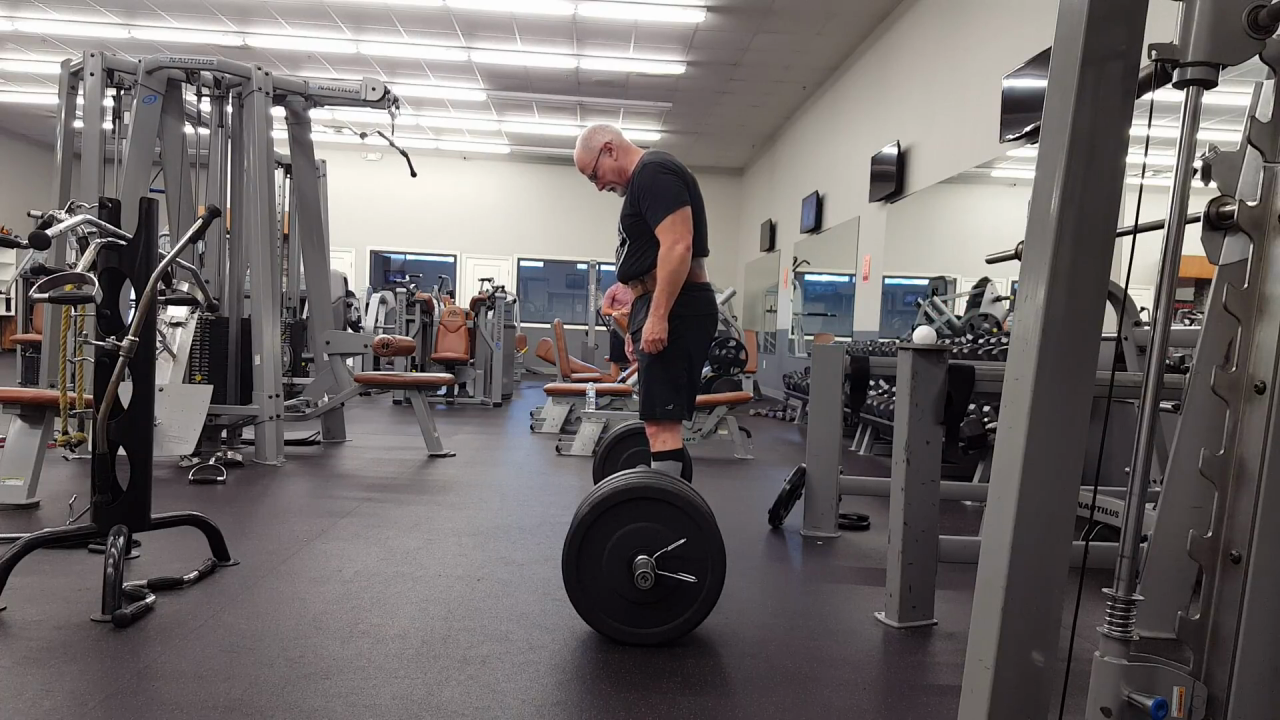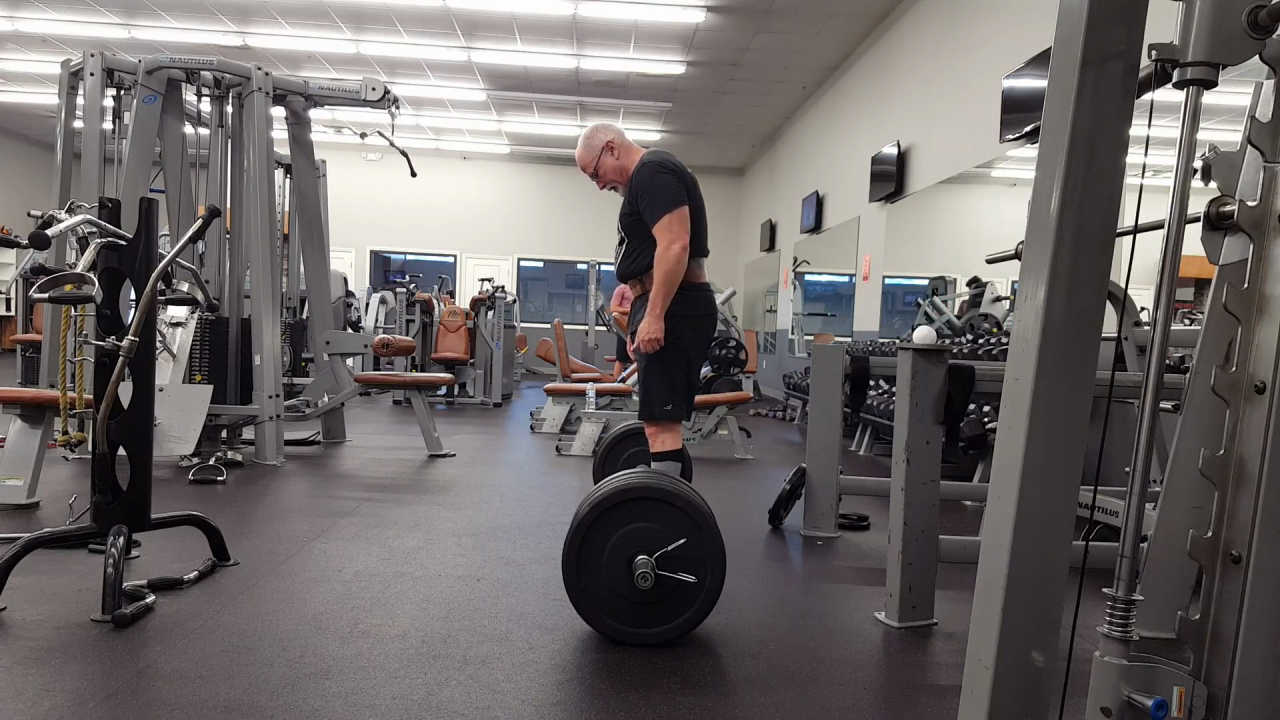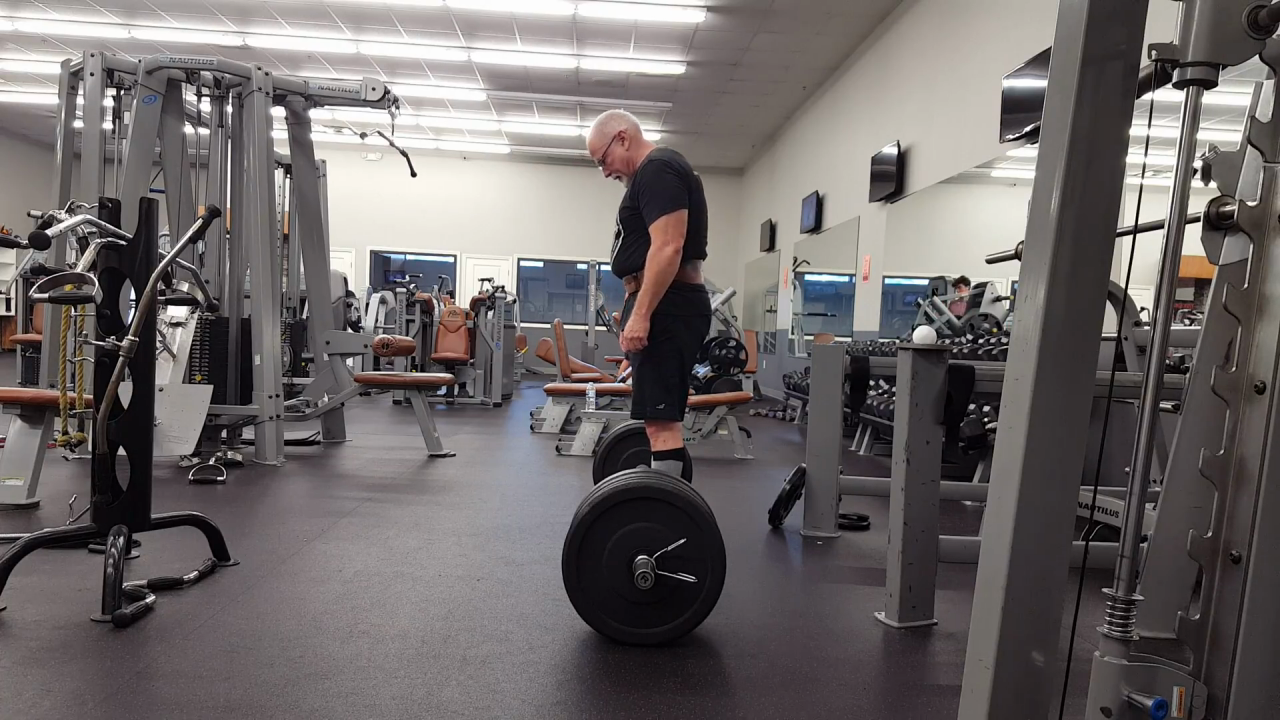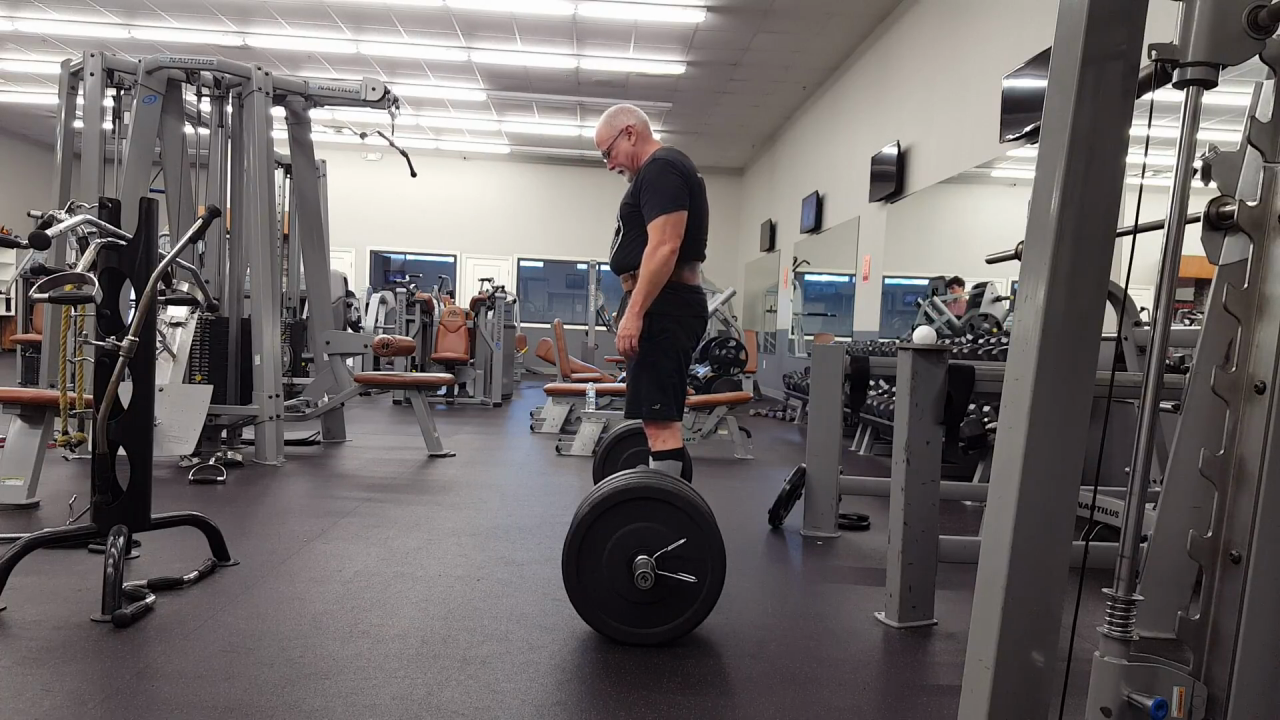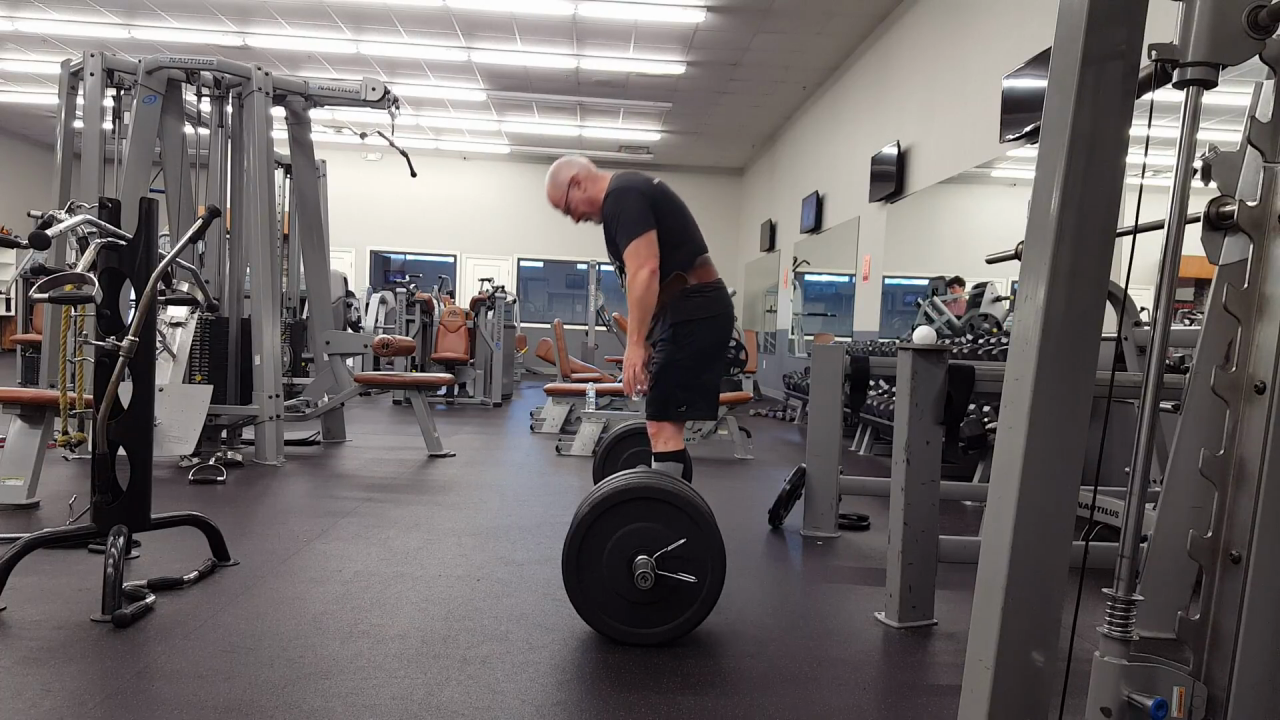
dt=0.5s
person 1, frame 1
left shoulder: (654, 173)
right shoulder: (646, 180)
left elbow: (678, 246)
left wrist: (658, 316)
right wrist: (643, 318)
left hip: (673, 311)
right hip: (663, 311)
left knee: (661, 422)
right knee: (659, 420)
person 1, frame 2
left shoulder: (653, 172)
right shoulder: (650, 177)
left elbow: (675, 245)
left wrist: (654, 316)
right wrist: (645, 316)
left hip: (672, 311)
right hip: (668, 310)
left knee: (660, 422)
right knee: (659, 420)
person 1, frame 3
left shoulder: (657, 170)
right shoulder: (656, 173)
left elbow: (668, 247)
left wrist: (640, 314)
right wrist: (640, 313)
left hip: (666, 309)
right hip: (669, 308)
left knee: (660, 421)
right knee: (660, 420)
person 1, frame 4
left shoulder: (661, 169)
right shoulder: (663, 171)
left elbow: (664, 247)
left wrist: (633, 313)
right wrist: (638, 311)
left hip: (663, 309)
right hip: (669, 307)
left knee: (659, 420)
right knee: (660, 419)
person 1, frame 5
left shoulder: (621, 198)
right shoulder: (628, 193)
left elbow: (645, 272)
left wrist: (635, 344)
right wrist: (642, 341)
left hip: (692, 313)
right hip: (692, 310)
left knee: (662, 422)
right knee: (663, 421)
